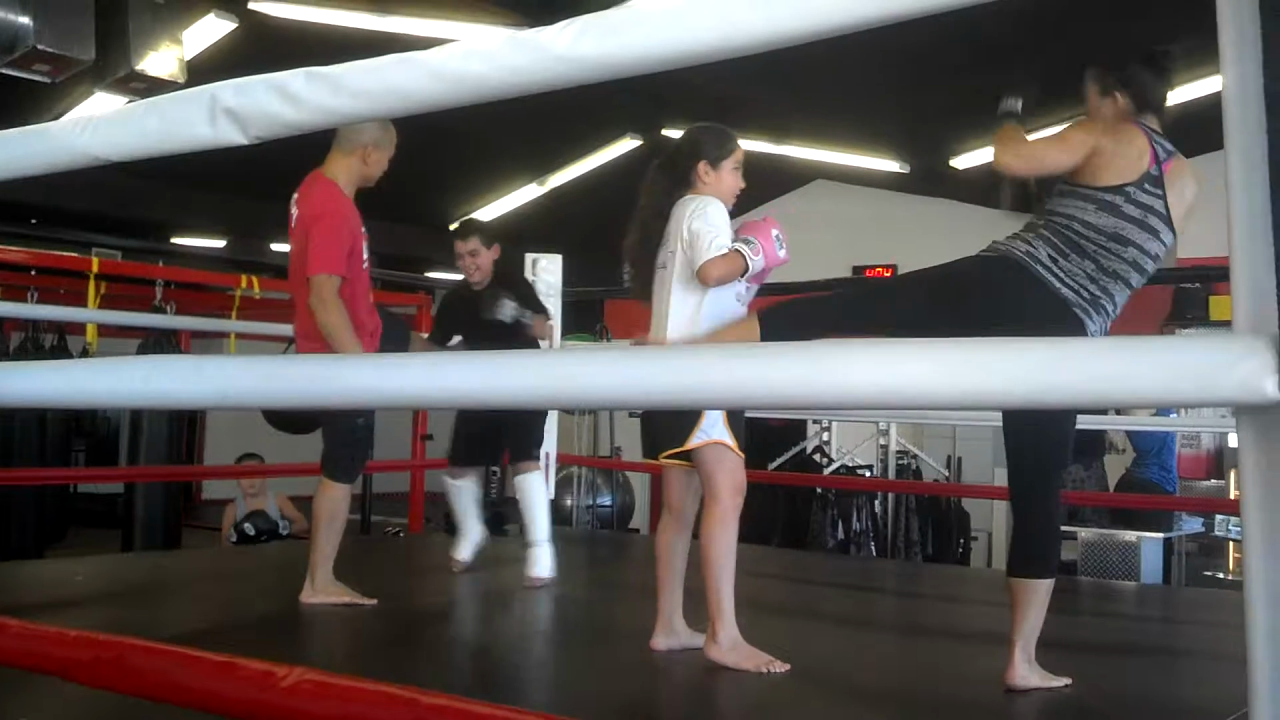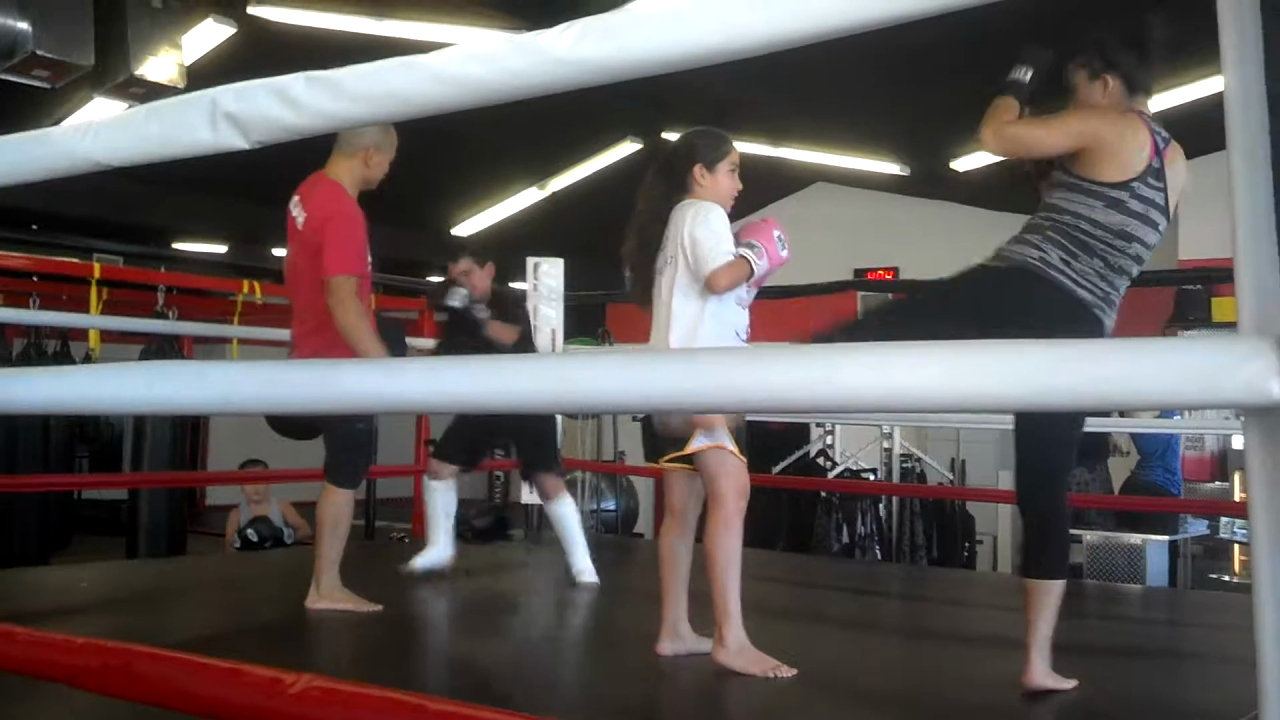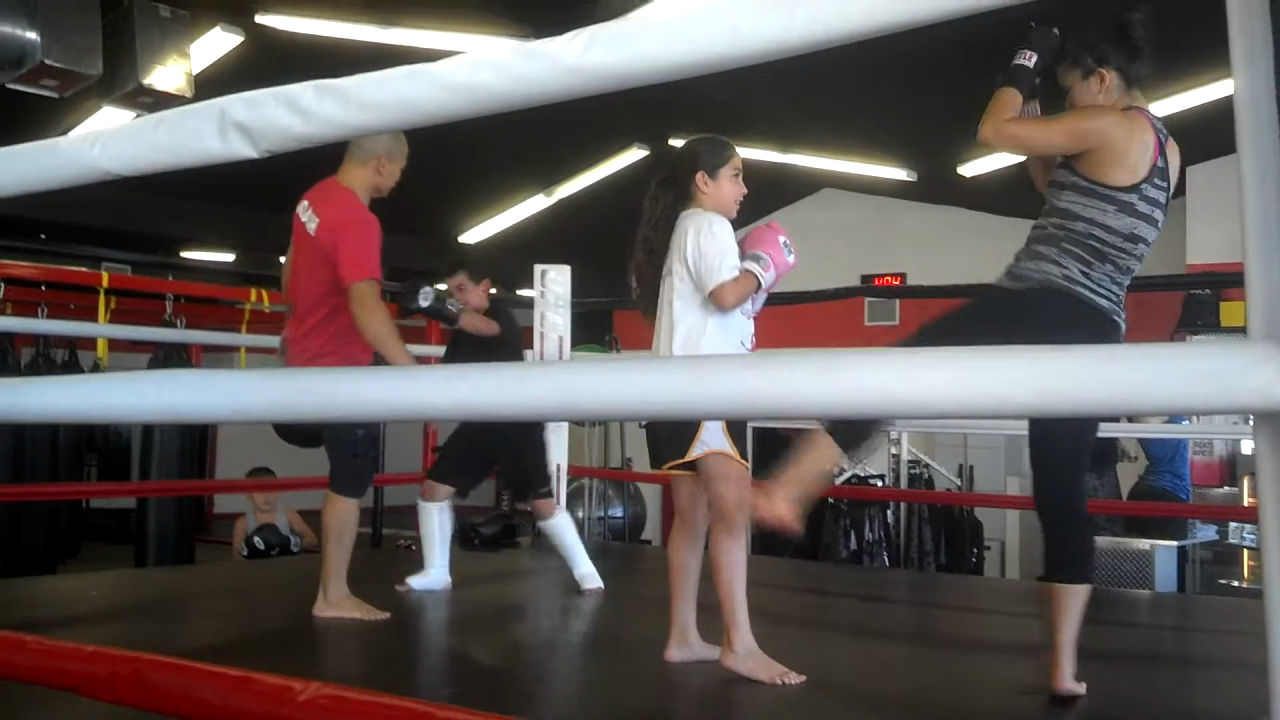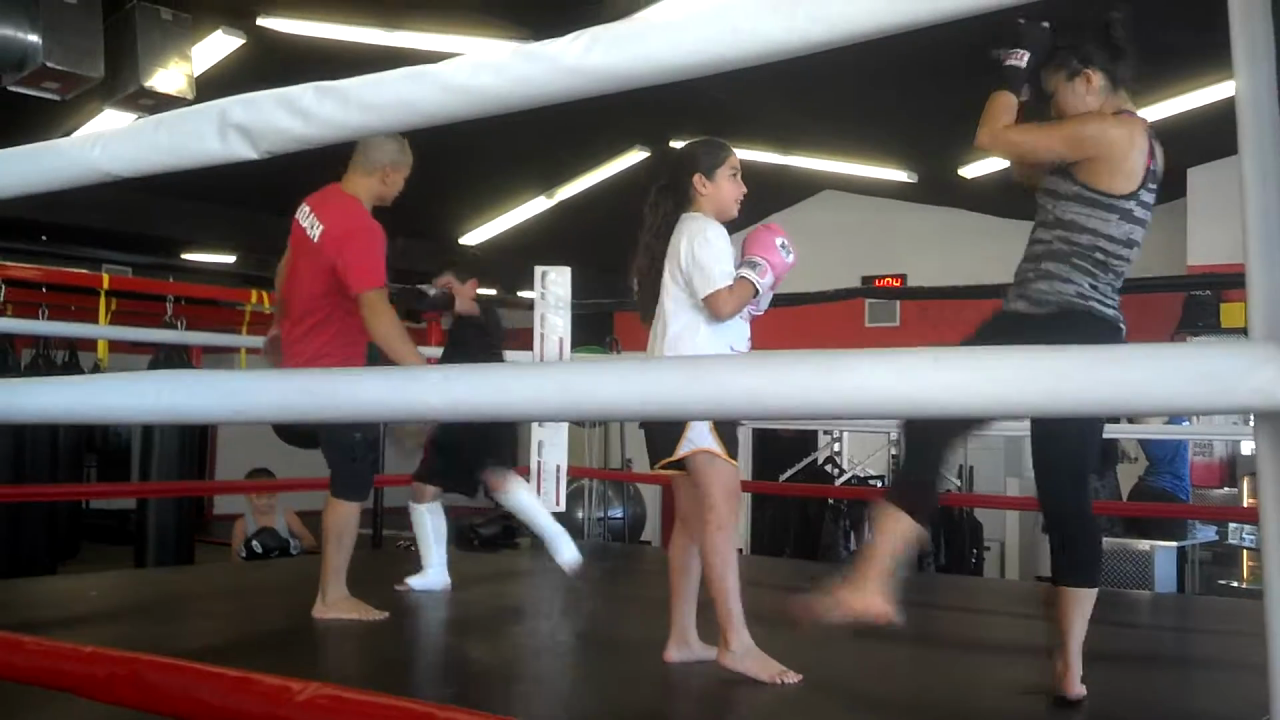
dt=0.1s
person 1, frame 1
left shoulder: (1112, 137)
right shoulder: (1191, 184)
left elbow: (1015, 163)
left wrist: (1010, 115)
left hip: (990, 291)
right hip: (1059, 342)
left knee: (841, 310)
right knee: (1037, 501)
left ankle: (697, 351)
right ankle: (1022, 661)
person 1, frame 2
left shoulder: (1107, 130)
right shoulder: (1173, 160)
left elbow: (994, 137)
left wrist: (1018, 83)
left hip: (1017, 288)
right hip: (1075, 330)
left knee: (870, 335)
right knee: (1043, 497)
right ankle: (1038, 663)
person 1, frame 3
left shoulder: (1110, 127)
right shoulder: (1169, 150)
left elbow: (996, 134)
left wrist: (1023, 75)
right wrist: (1043, 83)
left hip: (1038, 304)
right hip: (1093, 332)
right knee: (1062, 497)
left ankle: (785, 491)
right ankle: (1063, 668)
person 1, frame 4
left shoulder: (1106, 130)
right shoulder: (1145, 143)
left elbow: (992, 139)
right elbow: (1037, 163)
left wrist: (1015, 74)
right wrist: (1035, 81)
left hip: (1046, 321)
right hip: (1097, 337)
left knee: (930, 425)
right knee: (1068, 501)
left ankle: (872, 582)
right ankle: (1071, 670)
person 2, frame 1
left shoulder: (675, 220)
right shoulder: (705, 209)
right elbow: (714, 271)
left wrist: (749, 277)
right wrist: (753, 250)
left knee: (682, 504)
right knee: (726, 490)
left ankle: (669, 625)
right ankle: (725, 635)
person 2, frame 2
left shoulder: (674, 223)
right shoulder: (704, 214)
right elbow: (720, 278)
left wrist: (750, 277)
right wrist: (758, 254)
left knee: (683, 508)
right knee: (730, 494)
left ankle: (674, 630)
right ankle: (732, 639)
person 2, frame 3
left shoulder: (686, 230)
right shoulder: (708, 225)
right elbow: (727, 295)
left wrist: (761, 271)
right wrist: (765, 263)
left knee: (694, 514)
right knee: (731, 502)
left ankle: (683, 637)
right ankle: (741, 644)
person 2, frame 4
left shoulder: (689, 233)
right shoulder: (703, 229)
left elbow: (729, 310)
right elbow: (723, 303)
left wrist: (760, 280)
right wrist: (763, 265)
left knee: (694, 515)
right knee: (721, 504)
left ankle: (683, 638)
right ankle: (737, 642)
person 3, frame 1
left shoulder: (313, 187)
right shoulder: (334, 211)
right elbow: (325, 299)
left hip: (332, 342)
right hip: (338, 354)
right knee: (342, 467)
right ankle: (319, 583)
person 3, frame 2
left shoulder: (312, 189)
right shoulder: (342, 213)
right elbow: (343, 299)
right wrist: (382, 366)
left hip: (316, 345)
right hip: (339, 358)
left knee: (395, 353)
right knee: (345, 473)
right ankle: (325, 589)
person 3, frame 3
left shoulder: (314, 199)
right shoulder: (356, 220)
left elbow: (293, 268)
right elbow: (366, 305)
right wrist: (410, 370)
left hip: (303, 352)
right hip: (335, 366)
right knee: (350, 479)
right ankle: (333, 597)
person 3, frame 4
left shoulder: (315, 203)
right shoulder: (361, 229)
left elbow: (285, 270)
right elbow: (375, 312)
left wrist: (279, 326)
left hip: (297, 354)
right hip: (329, 369)
right knee: (351, 483)
right ankle: (332, 598)
person 4, frame 1
left shoulder: (515, 284)
right shoulder: (456, 298)
left elbow: (544, 331)
right elbow: (434, 345)
left wrist: (518, 313)
left knee: (525, 463)
right knee: (459, 468)
left ankle: (540, 548)
right ankle: (471, 531)
person 4, frame 2
left shoulder: (508, 301)
right shoulder: (459, 317)
left elbow: (508, 338)
left wrist: (472, 311)
left knee: (548, 481)
right knee: (439, 466)
left ankle: (581, 562)
right ankle: (440, 548)
person 4, frame 3
left shoulder: (500, 315)
right shoulder: (458, 341)
left elbow: (488, 328)
left wrist: (444, 308)
left hip: (515, 422)
right hip: (480, 423)
left knee: (541, 503)
right knee: (434, 488)
left ankle: (585, 571)
right ankle: (435, 572)
person 4, frame 4
left shoulder: (482, 315)
right shoulder: (458, 332)
left elbow: (469, 308)
right hip: (460, 420)
left knee: (497, 478)
right knee: (422, 490)
left ankle: (562, 546)
right ankle: (435, 572)
